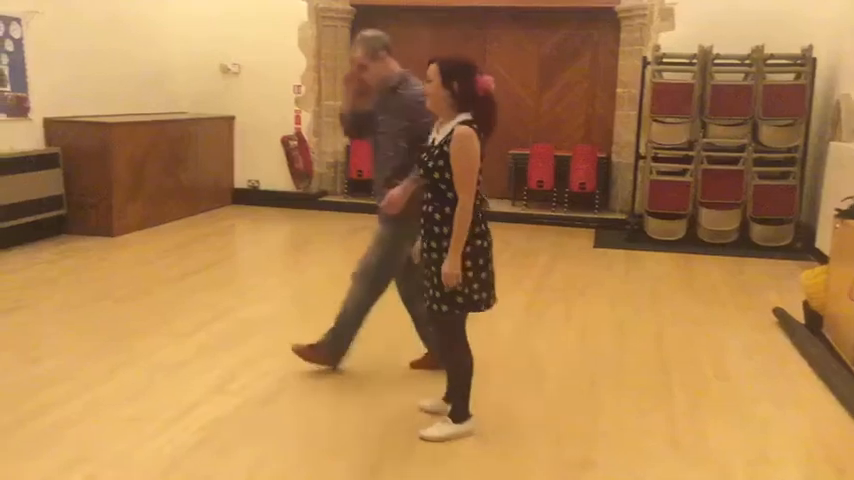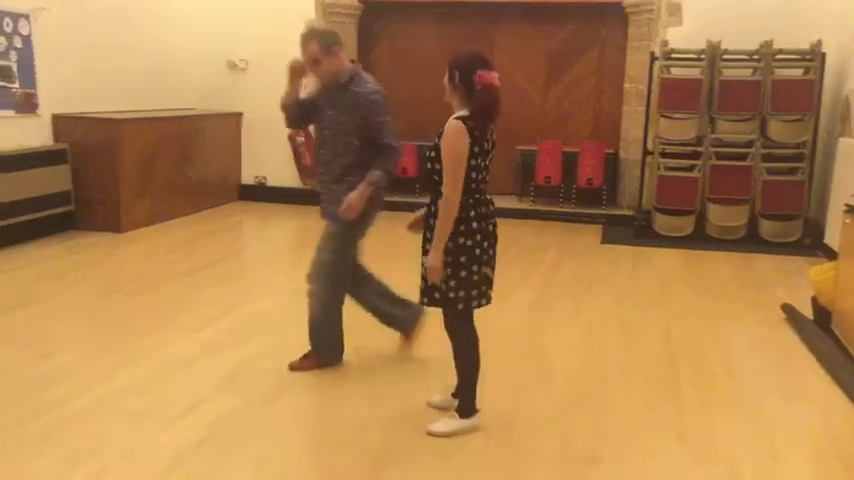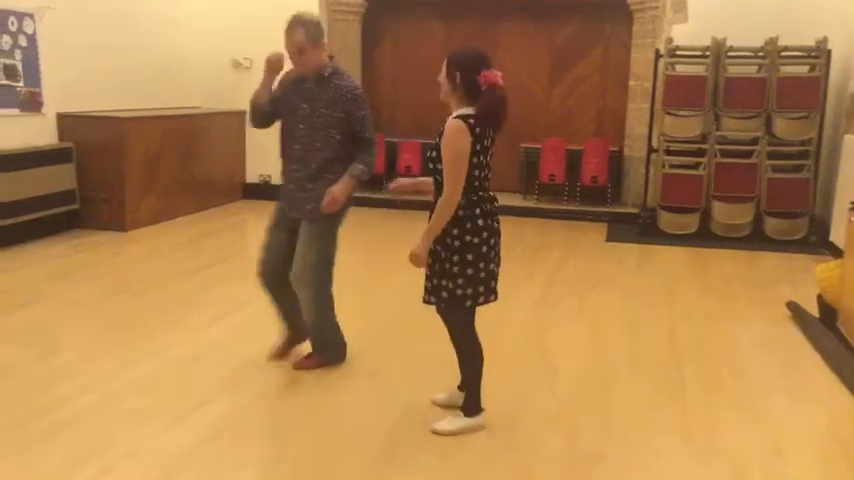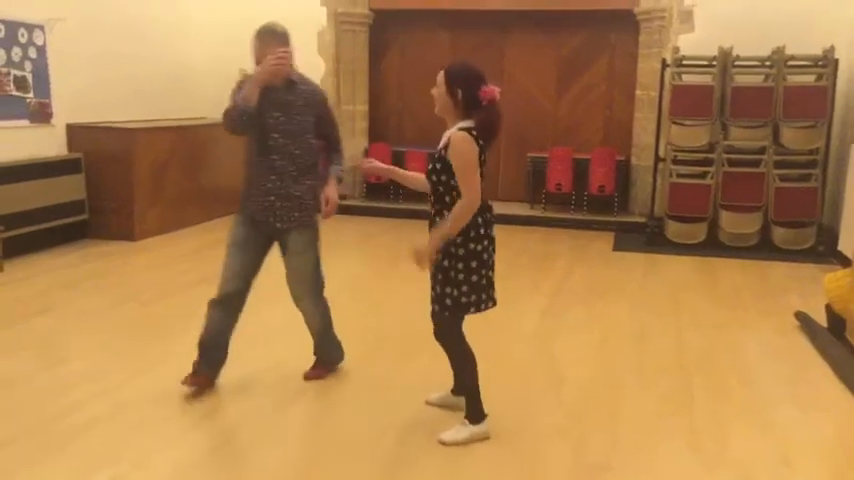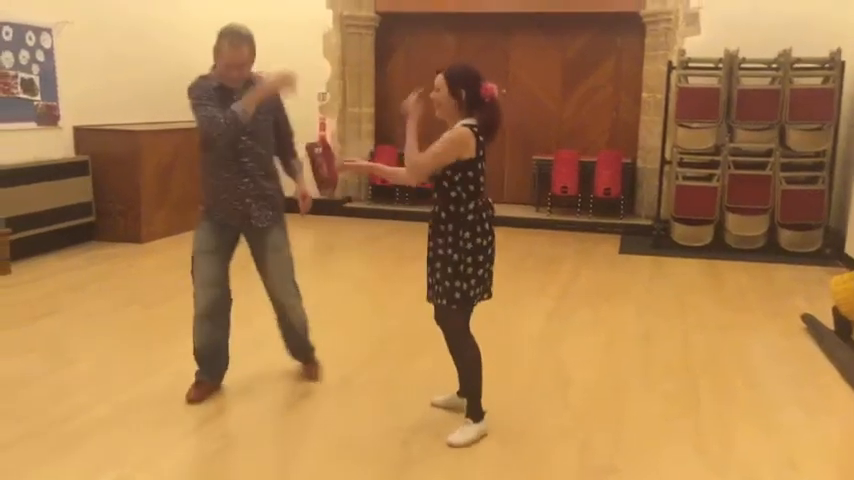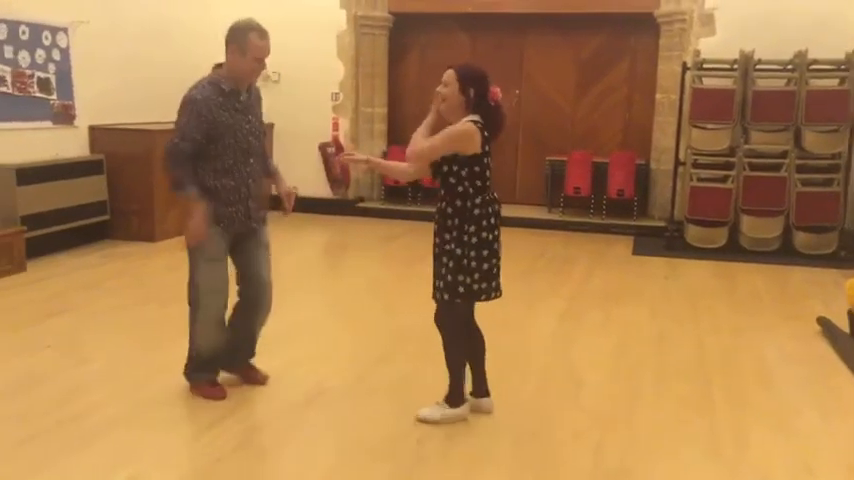
dt=0.3s
person 1, frame 1
left shoulder: (464, 133)
right shoulder: (445, 129)
left elbow: (466, 200)
left wrist: (455, 256)
right wrist: (427, 239)
left hip: (459, 241)
right hip: (443, 236)
left knee: (452, 327)
right knee: (442, 322)
left ankle: (461, 418)
right ankle: (452, 398)
person 1, frame 2
left shoulder: (456, 128)
right shoulder: (478, 124)
left elbow: (452, 195)
left wrist: (436, 250)
right wrist: (427, 214)
left hip: (459, 235)
right hip: (470, 231)
left knee: (457, 322)
right knee: (457, 319)
left ankle: (467, 412)
right ankle: (461, 393)
person 1, frame 3
left shoulder: (457, 126)
right shoulder: (476, 121)
left elbow: (452, 193)
left wrist: (425, 241)
right wrist: (416, 183)
left hip: (461, 232)
right hip: (473, 228)
left knee: (458, 317)
right knee: (454, 311)
left ankle: (473, 410)
right ankle: (466, 390)
person 1, frame 4
left shoulder: (461, 139)
right shoulder: (457, 135)
left elbow: (470, 200)
right elbow: (436, 186)
left wrist: (433, 243)
right wrist: (389, 171)
left hip: (463, 243)
right hip: (455, 241)
left knee: (447, 328)
right knee: (445, 320)
left ankle: (476, 419)
right ankle: (460, 391)
person 1, frame 5
left shoulder: (462, 135)
right shoulder: (455, 135)
left elbow: (417, 166)
right elbow: (415, 176)
left wrist: (412, 120)
right wrist: (369, 168)
left hip: (466, 239)
right hip: (452, 235)
left knee: (455, 325)
right knee: (450, 319)
left ankle: (476, 417)
right ankle: (467, 393)
person 1, frame 6
left shoulder: (467, 130)
right shoulder: (455, 132)
left elbow: (415, 153)
right elbow: (412, 170)
left wrist: (431, 118)
right wrist: (369, 161)
left hip: (471, 233)
right hip: (457, 231)
left knee: (448, 316)
right knee: (461, 316)
left ankle: (455, 402)
right ankle: (480, 394)
person 2, frame 1
left shoulder: (414, 96)
right shoulder: (383, 94)
right elbow: (354, 129)
right wrist: (352, 93)
left hip: (406, 205)
right hip: (398, 204)
left knee: (367, 277)
right knee: (411, 279)
left ankle: (331, 348)
right ankle: (438, 349)
person 2, frame 2
left shoulder: (367, 94)
right shoulder: (327, 89)
left elbow: (389, 152)
right elbow: (295, 121)
left wrist: (363, 191)
right wrist: (293, 83)
left hip: (352, 200)
right hip: (334, 197)
left knee: (324, 276)
right knee: (346, 272)
left ankle: (325, 350)
right ankle: (405, 316)
person 2, frame 3
left shoulder: (346, 89)
right shoulder: (290, 83)
left elbow: (366, 146)
right elbow: (259, 119)
left wrist: (345, 183)
right wrist: (269, 77)
left hip: (324, 199)
right hip: (290, 196)
left knee: (309, 277)
right knee: (270, 270)
left ankle: (329, 349)
right ankle: (298, 327)
person 2, frame 4
left shoulder: (310, 94)
right shoulder: (250, 87)
left elbow: (333, 146)
right elbow: (234, 124)
left wrist: (331, 183)
right wrist: (258, 77)
left hip: (298, 209)
right hip: (253, 208)
left knee: (305, 289)
right knee: (229, 289)
left ankle: (329, 354)
right ankle: (207, 366)
person 2, frame 5
left shoulder: (267, 91)
right shoulder: (202, 90)
left elbow: (284, 142)
right elbow: (220, 131)
left wrist: (298, 180)
right wrist: (257, 94)
left hip: (265, 206)
right hip: (217, 209)
left knee: (283, 287)
right knee: (209, 294)
left ankle: (303, 351)
right ankle: (209, 374)
person 2, frame 6
left shoulder: (252, 93)
right shoulder: (201, 97)
right elbow: (177, 159)
left wrist: (277, 179)
right wrist: (197, 206)
left hip: (252, 212)
right hip: (212, 213)
left knee: (259, 292)
right knee: (210, 299)
left ankle: (238, 358)
right ankle: (202, 372)
